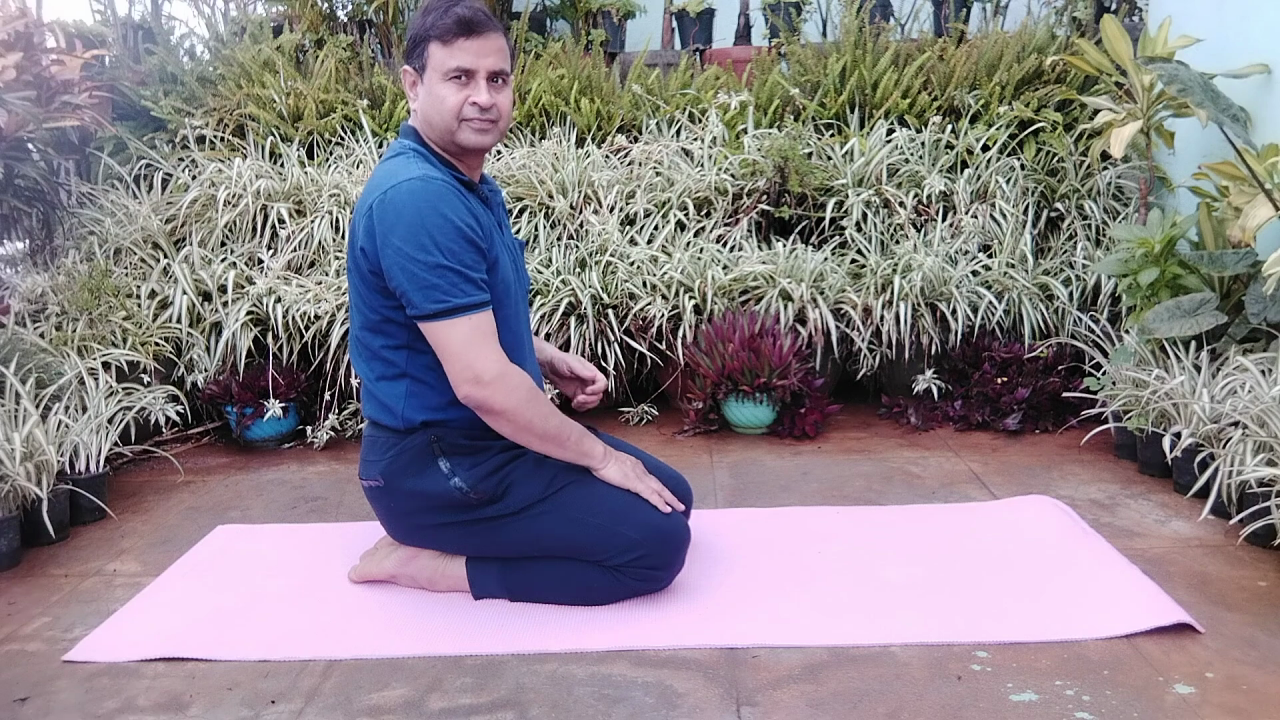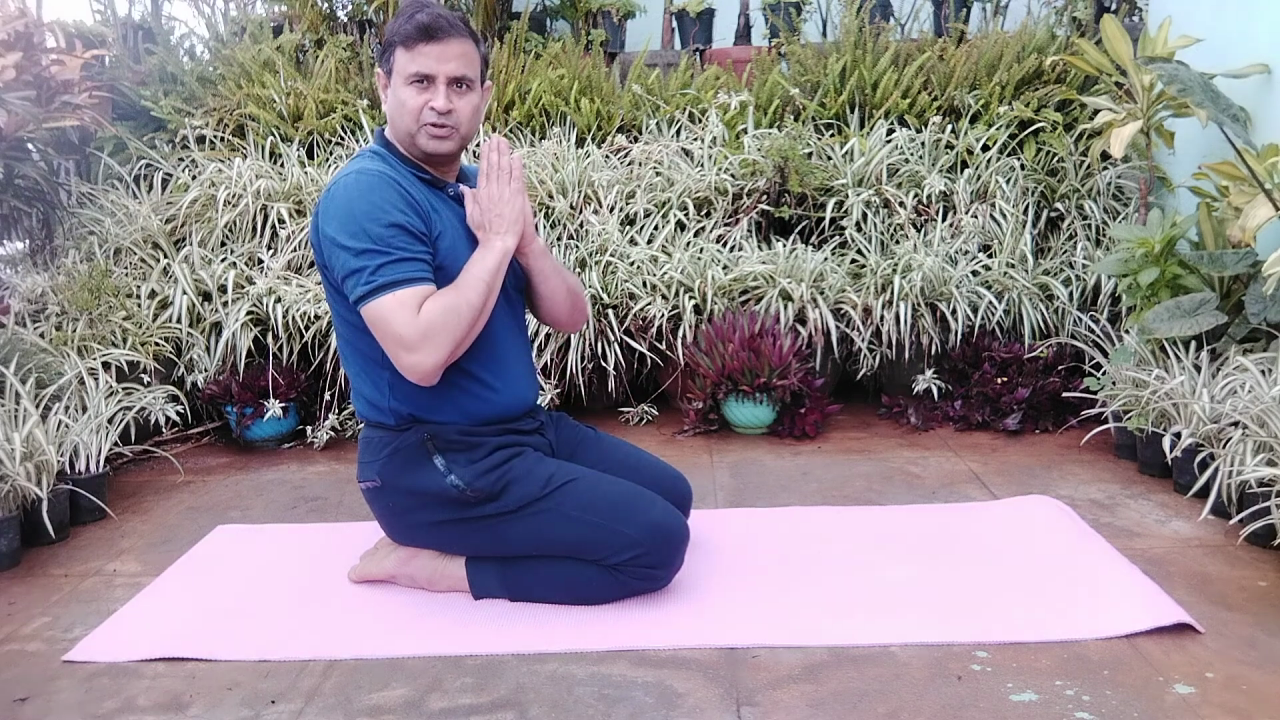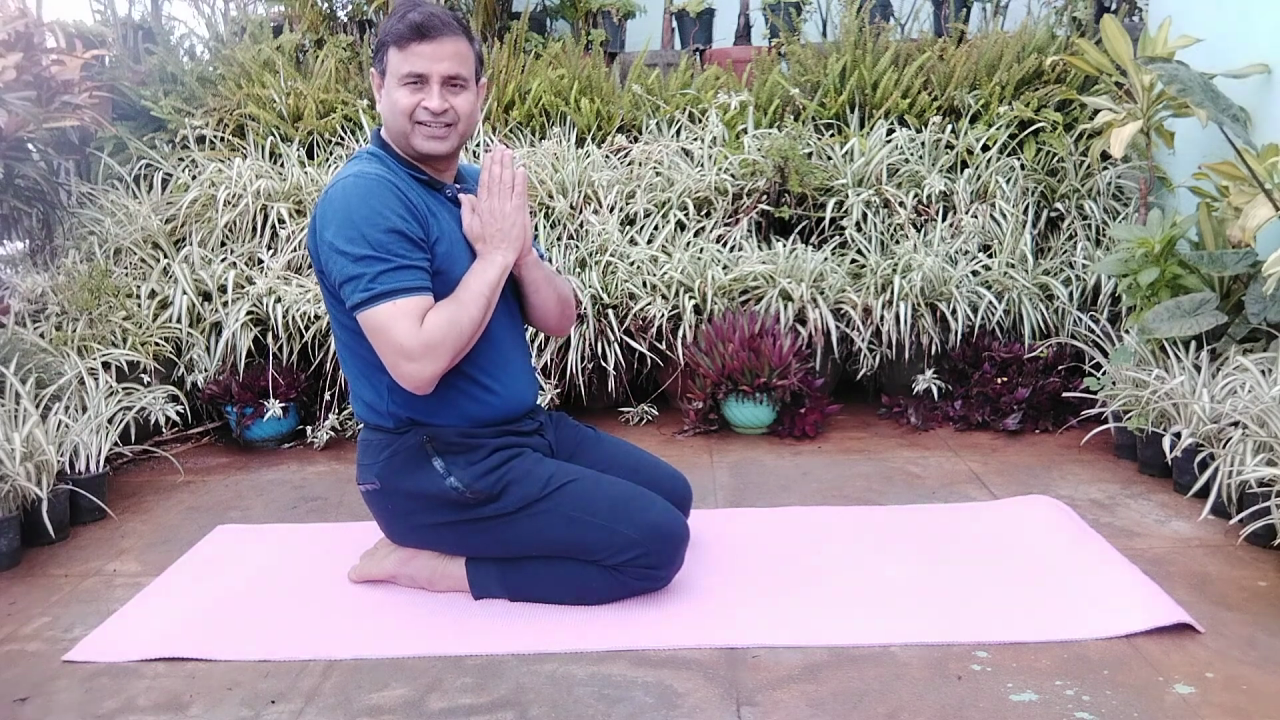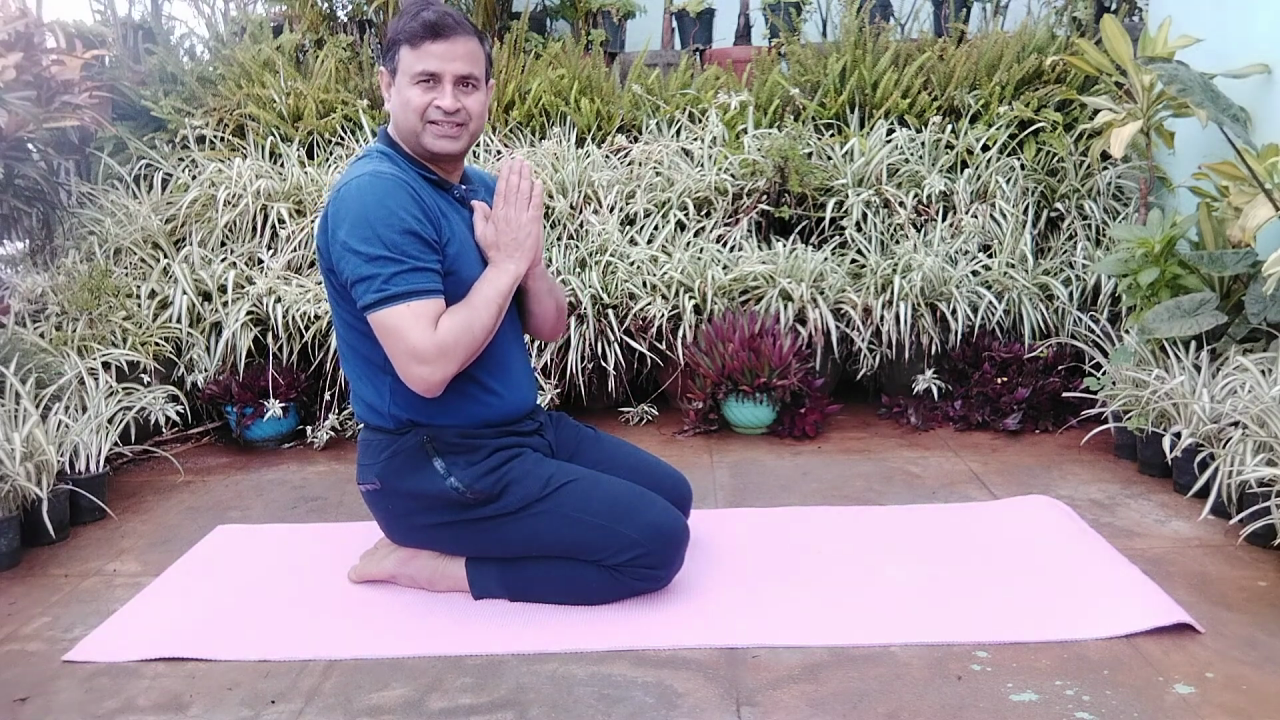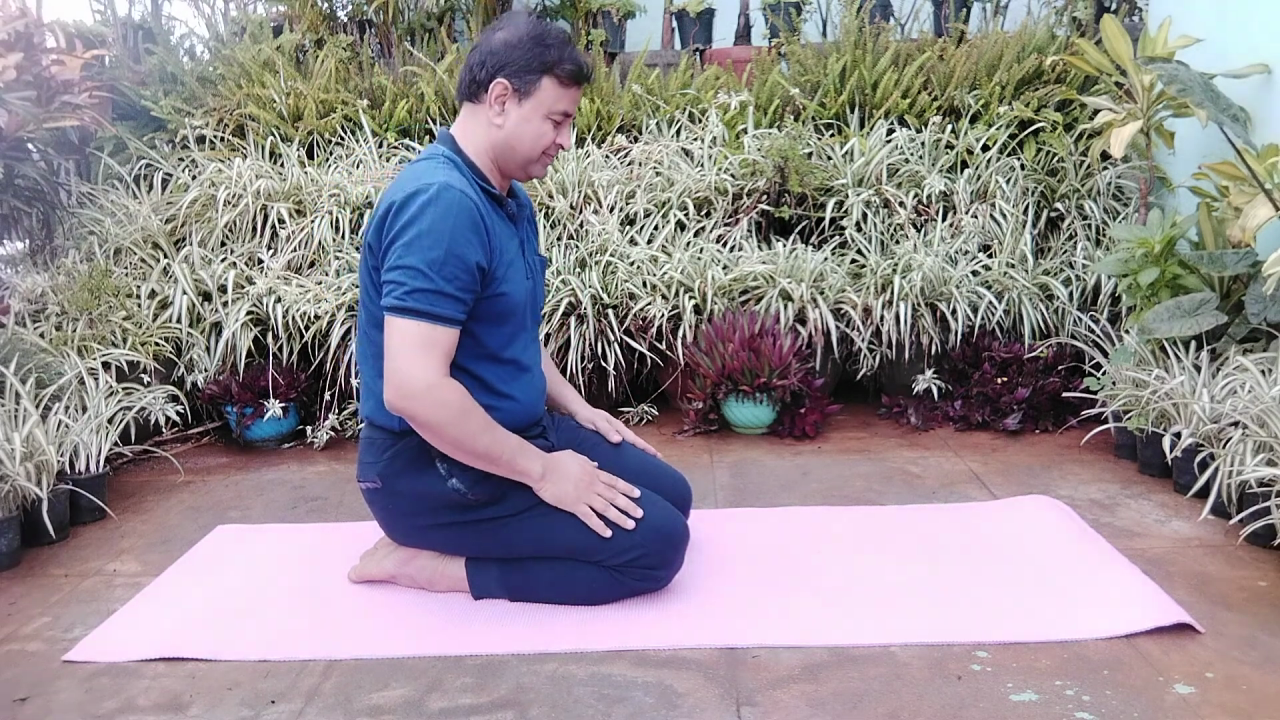
dt=1s
person 1, frame 1
left shoulder: (475, 188)
right shoulder: (417, 196)
right elbow: (481, 381)
left wrist: (551, 359)
right wrist: (602, 456)
left hip: (495, 436)
right hip: (437, 464)
left knee: (669, 498)
right knee: (656, 544)
left ankle: (439, 544)
right ankle: (427, 561)
person 1, frame 2
left shoulder: (480, 188)
right shoulder: (366, 195)
left elbow: (570, 316)
right elbow: (422, 354)
left wrist: (524, 237)
right wrist: (496, 240)
left hip: (521, 425)
right hip: (432, 462)
left knee: (671, 495)
right knee: (656, 542)
left ankle: (438, 546)
right ankle: (427, 562)
person 1, frame 3
left shoulder: (478, 189)
right shoulder: (363, 199)
left elbow: (559, 320)
right elbow: (417, 363)
left wrist: (521, 249)
right wrist: (495, 253)
right hip: (432, 465)
left knee: (671, 495)
right knee: (657, 542)
left ankle: (450, 545)
right ankle: (428, 561)
person 1, frame 4
left shoulder: (486, 190)
right shoulder: (375, 196)
left elbow: (549, 325)
right elbow: (427, 365)
left wrist: (527, 255)
right wrist: (507, 262)
right hip: (434, 464)
left knee: (671, 494)
right knee: (657, 541)
left ankle: (442, 544)
right ankle: (427, 561)
person 1, frame 5
left shoulder: (509, 199)
right shoulder: (443, 203)
right elbow: (415, 390)
left wrist: (579, 411)
right wrist: (542, 472)
left hip: (510, 431)
right hip: (432, 468)
left knee: (668, 496)
right knee: (653, 544)
left ankle: (452, 540)
right ankle: (426, 561)
